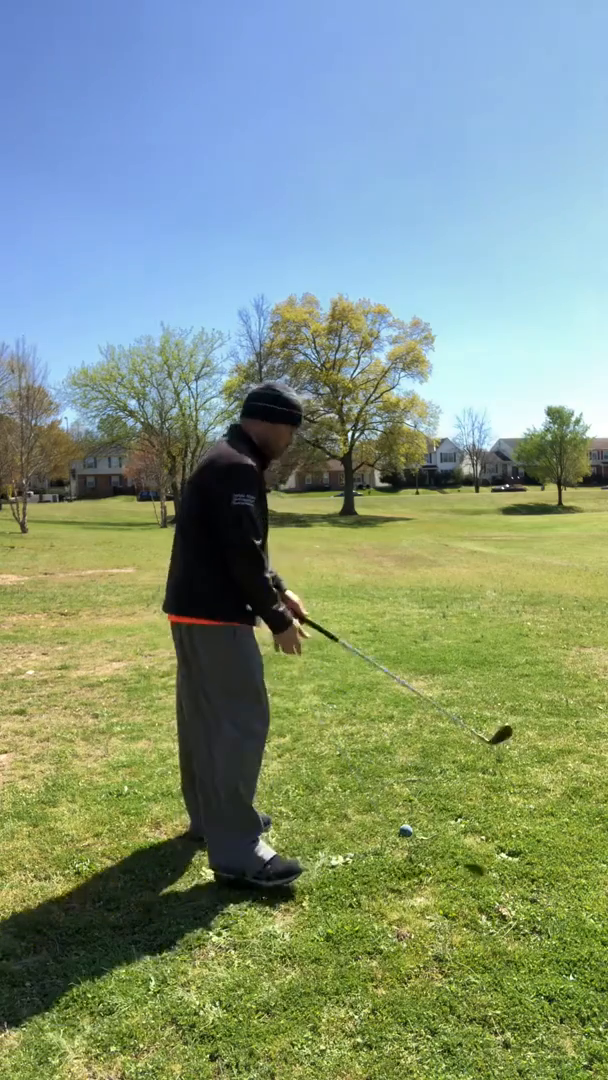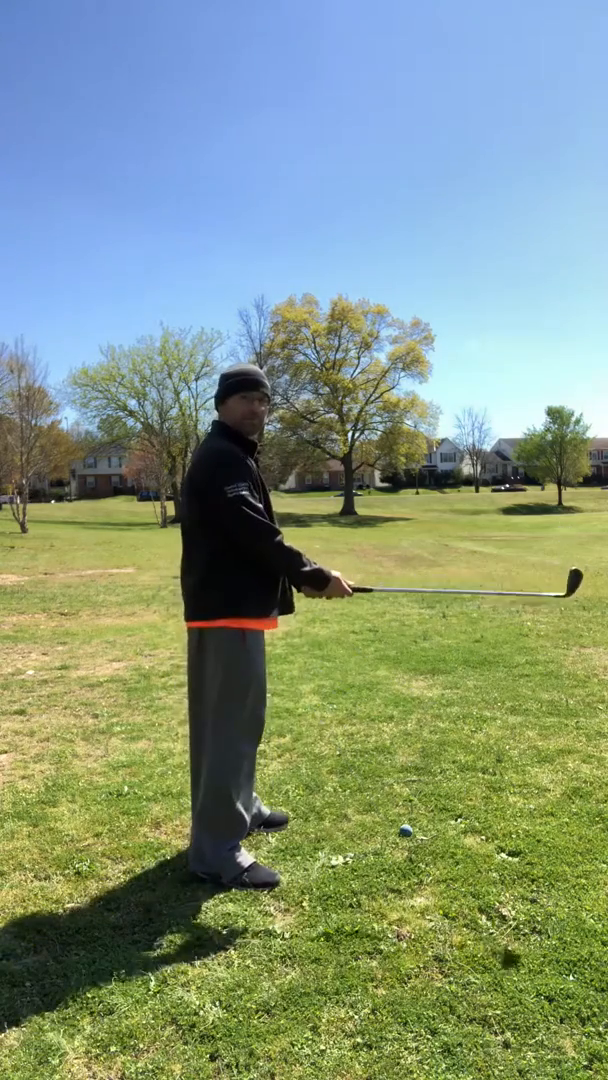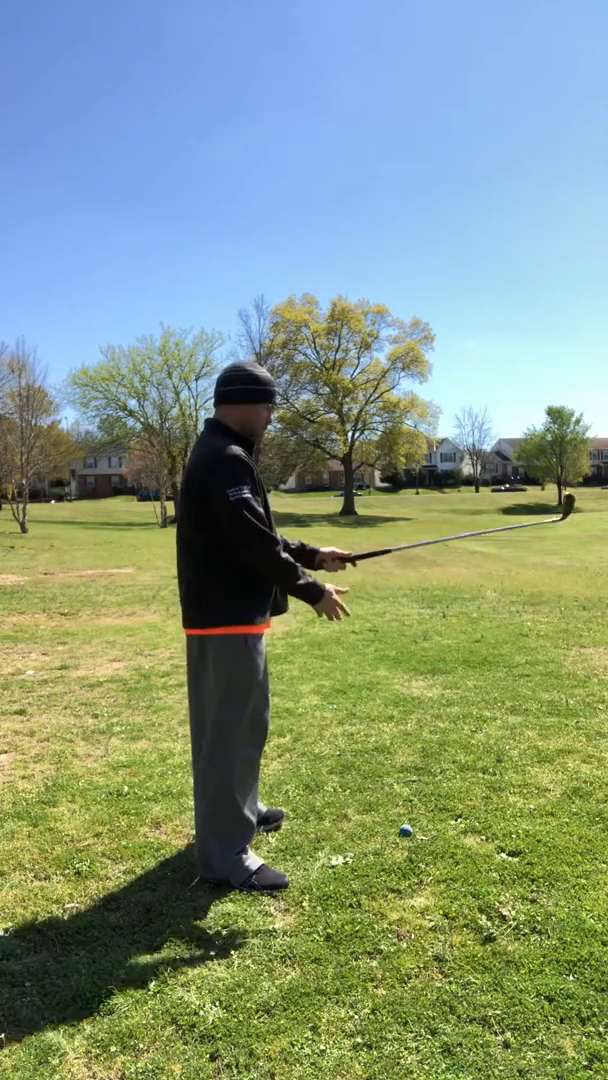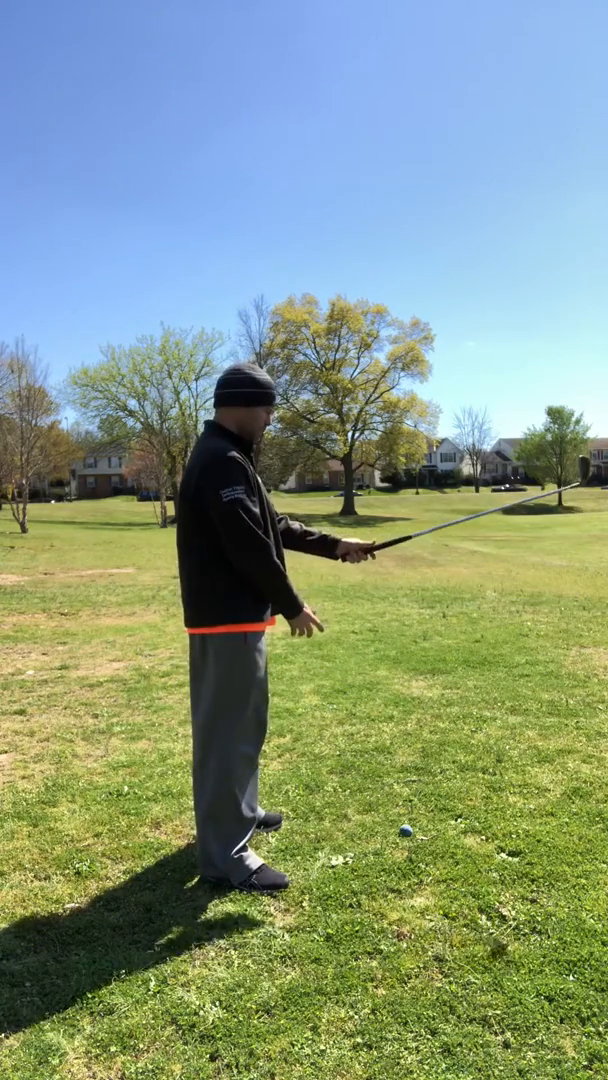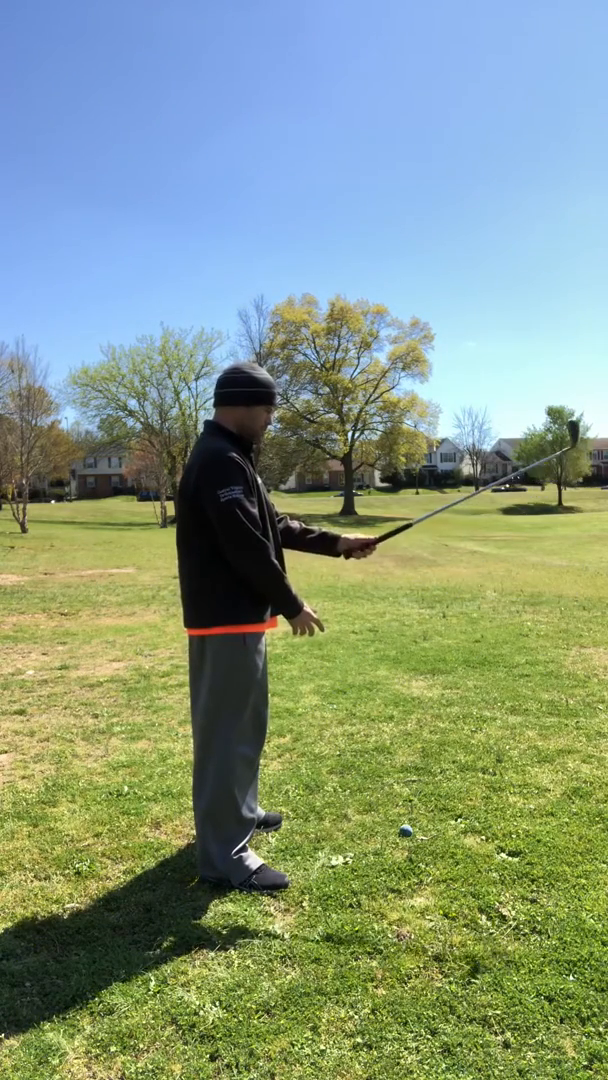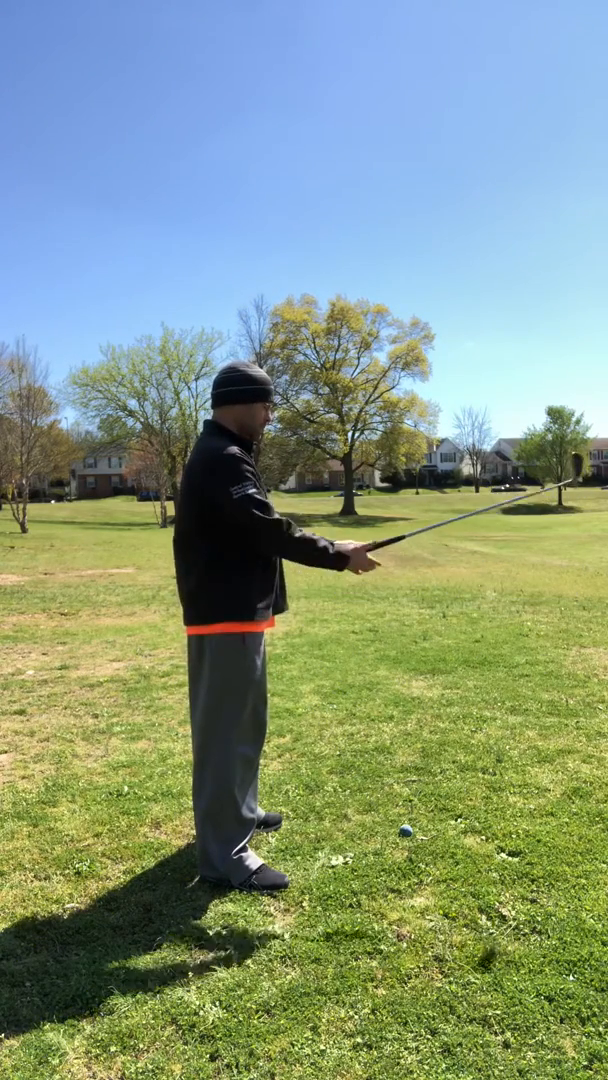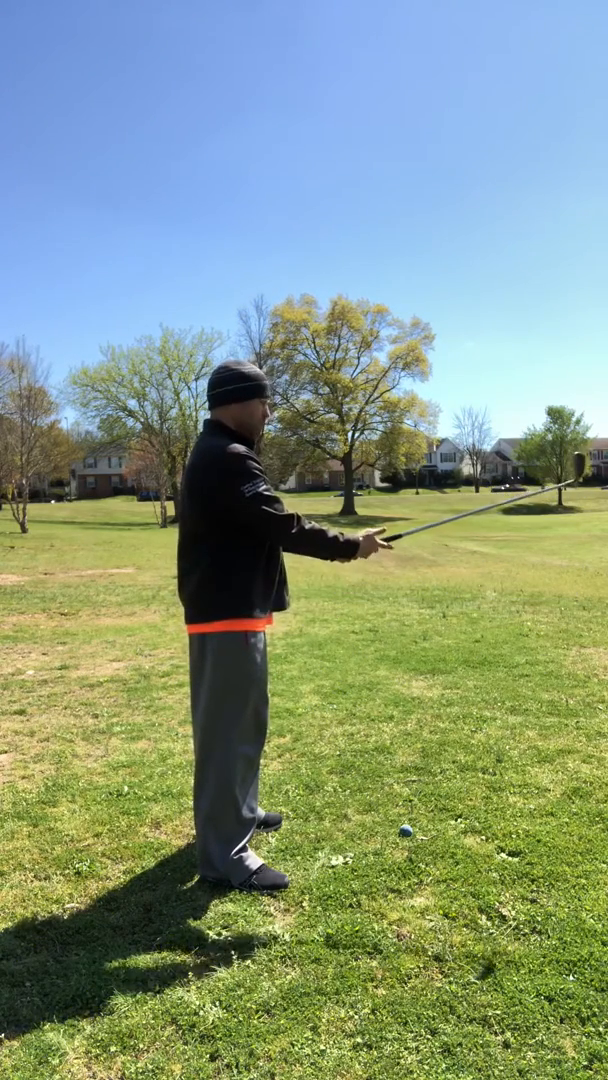
dt=0.7s
person 1, frame 1
left shoulder: (226, 463)
right shoulder: (238, 468)
right elbow: (243, 554)
left wrist: (278, 595)
right wrist: (277, 618)
left hip: (196, 606)
right hip: (215, 612)
left knee: (205, 718)
right knee: (241, 721)
left ankle: (211, 815)
right ankle: (236, 845)
person 1, frame 2
left shoulder: (235, 457)
right shoulder: (222, 459)
left elbow: (254, 538)
right elbow: (256, 536)
left wrist: (302, 576)
right wrist: (316, 575)
left hip: (235, 607)
right hip: (228, 612)
left knee: (239, 720)
right knee: (231, 726)
left ankle: (240, 809)
right ankle: (217, 851)
person 1, frame 3
left shoulder: (220, 454)
right shoulder: (227, 460)
left elbow: (255, 536)
right elbow: (254, 544)
left wrist: (311, 555)
right wrist: (311, 589)
left hip: (226, 609)
right hip: (229, 615)
left knee: (239, 724)
right knee: (232, 729)
left ankle: (241, 810)
right ankle: (225, 854)
person 1, frame 4
left shoulder: (227, 458)
right shoulder: (222, 462)
left elbow: (273, 526)
right elbow: (251, 547)
left wrist: (334, 545)
right wrist: (293, 606)
left hip: (234, 613)
right hip: (229, 618)
left knee: (240, 723)
right knee: (230, 729)
left ankle: (237, 812)
right ankle: (224, 853)
person 1, frame 5
left shoulder: (230, 458)
right shoulder: (219, 461)
left elbow: (273, 527)
right elbow: (248, 547)
left wrist: (336, 543)
right wrist: (292, 606)
left hip: (238, 613)
right hip: (227, 618)
left knee: (242, 724)
right knee: (228, 730)
left ankle: (238, 813)
right ankle: (224, 854)
person 1, frame 6
left shoulder: (224, 456)
right shoulder: (223, 460)
left elbow: (264, 528)
right elbow: (269, 531)
left wrist: (331, 550)
right wrist: (338, 559)
left hip: (237, 611)
right hip: (227, 616)
left knee: (242, 723)
right knee: (227, 730)
left ankle: (238, 812)
right ankle: (223, 854)
person 1, frame 7
left shoulder: (220, 454)
right shoulder: (228, 459)
left elbow: (265, 528)
right elbow: (279, 525)
left wrist: (338, 546)
right wrist: (349, 546)
left hip: (233, 608)
right hip: (226, 614)
left knee: (242, 722)
right knee: (227, 730)
left ankle: (239, 812)
right ankle: (224, 855)
